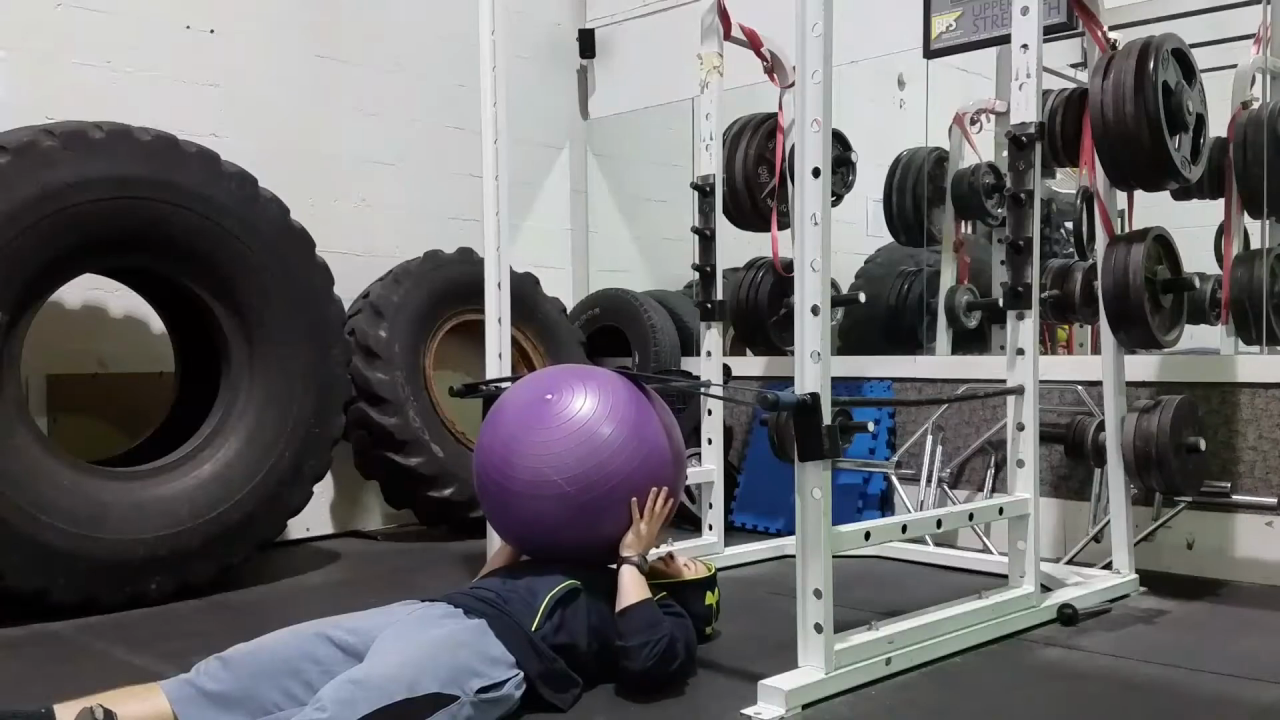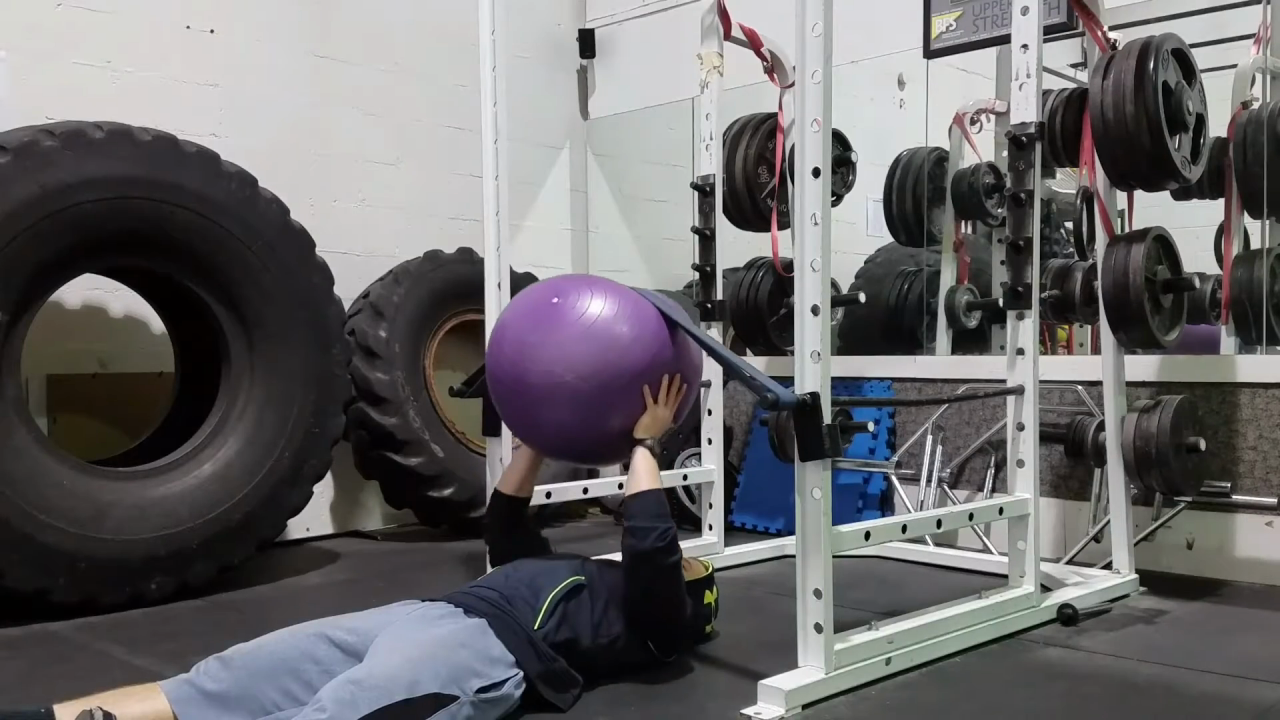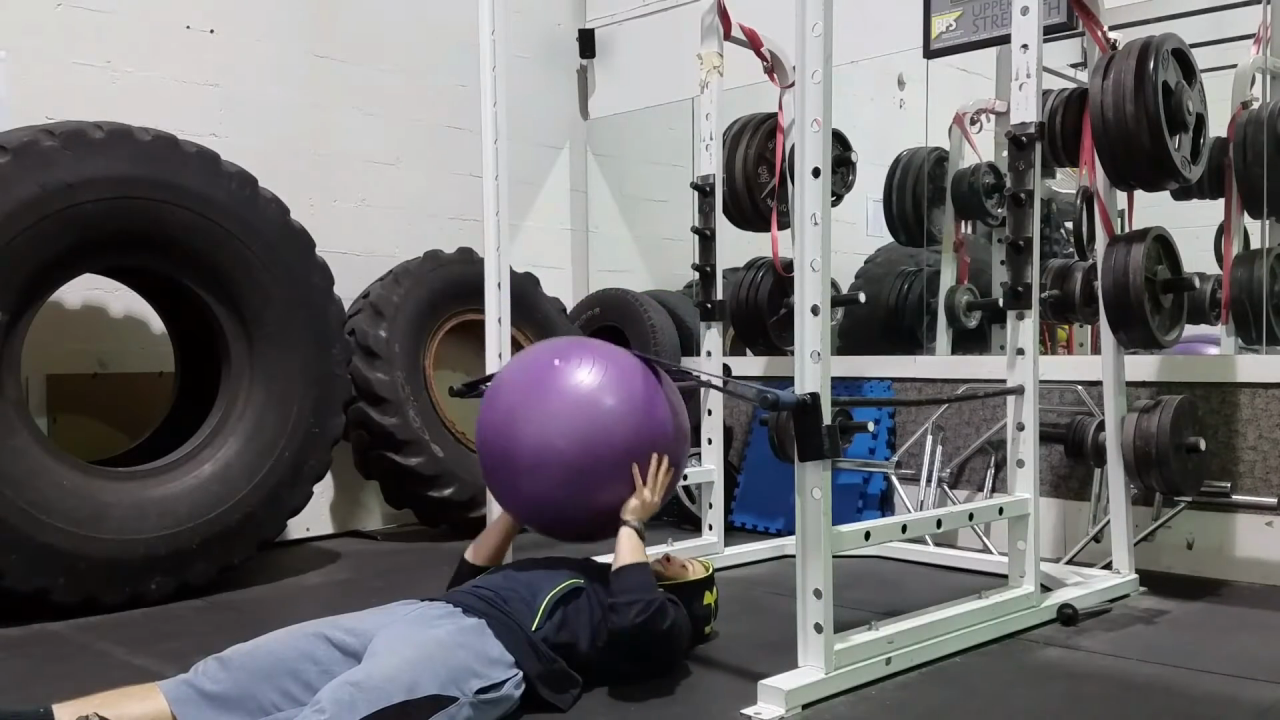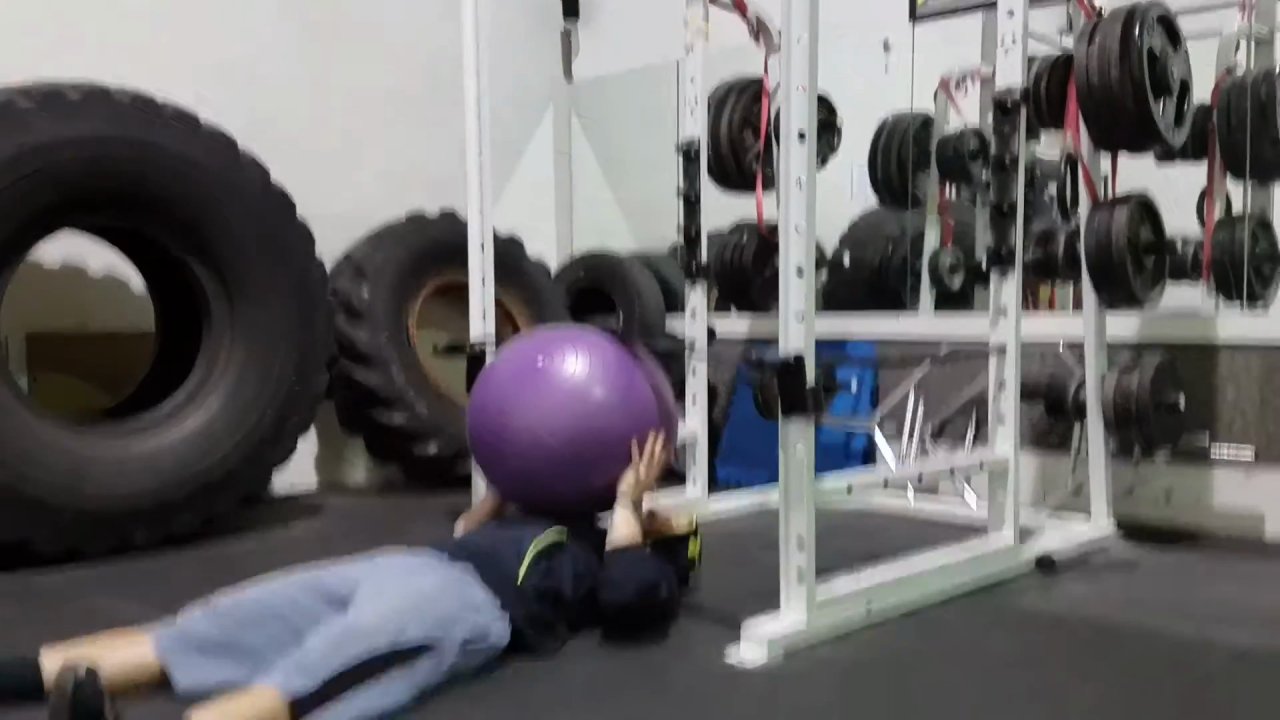
dt=1s
person 1, frame 1
left shoulder: (671, 628)
right shoulder: (589, 580)
left elbow: (643, 660)
left wrist: (633, 555)
left hip: (492, 652)
right hip: (424, 612)
person 1, frame 2
left shoulder: (660, 622)
right shoulder: (578, 576)
left elbow: (650, 545)
right elbow: (503, 526)
left wrist: (644, 444)
left hip: (489, 650)
right hip: (421, 614)
person 1, frame 3
left shoulder: (663, 630)
right shoulder: (581, 577)
left elbow: (633, 614)
right elbow: (469, 578)
left wrist: (630, 523)
left hip: (490, 649)
right hip: (417, 615)
person 1, frame 4
left shoulder: (653, 581)
right shoulder: (582, 535)
left elbow: (625, 597)
left wrist: (627, 500)
left hip: (475, 601)
right hip: (410, 565)
right knee: (204, 630)
